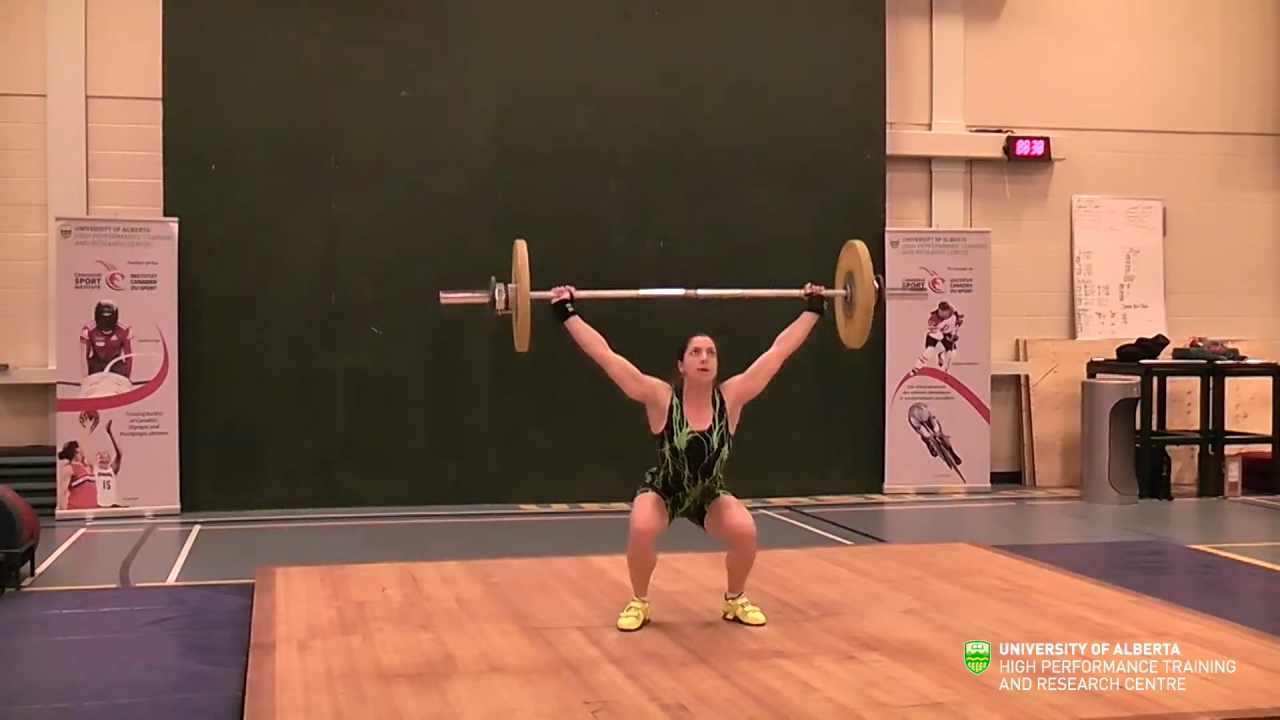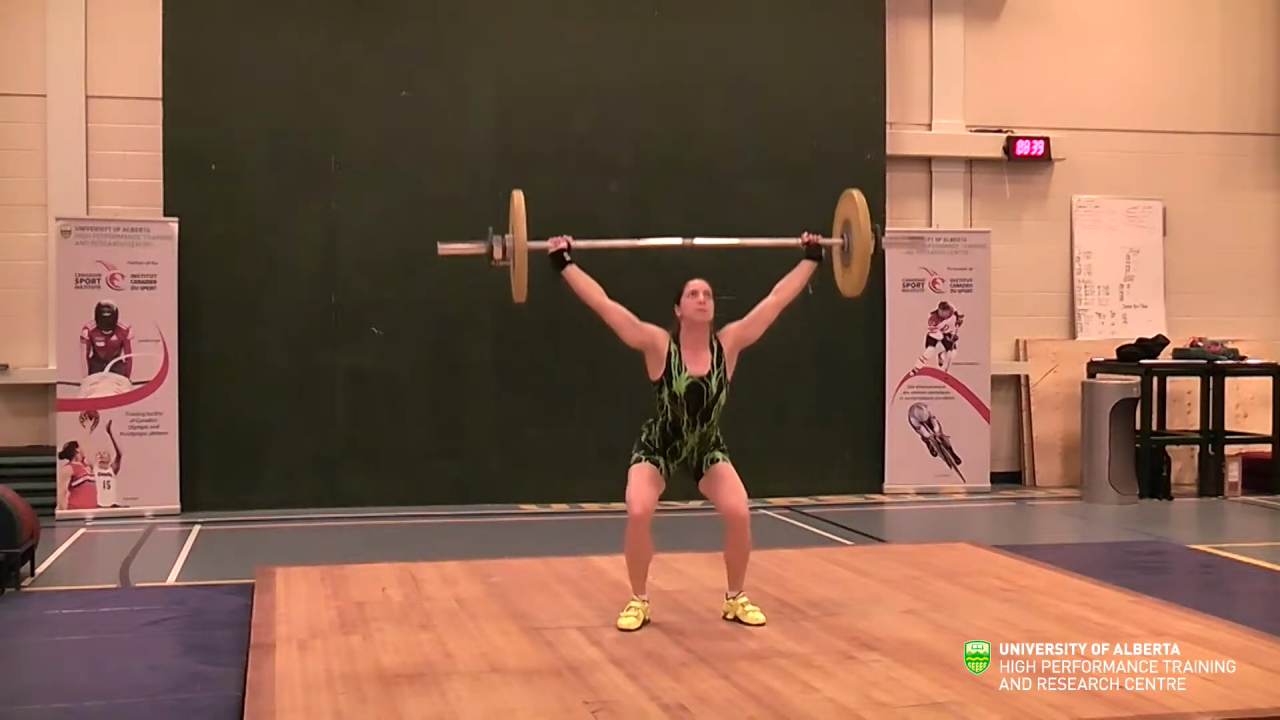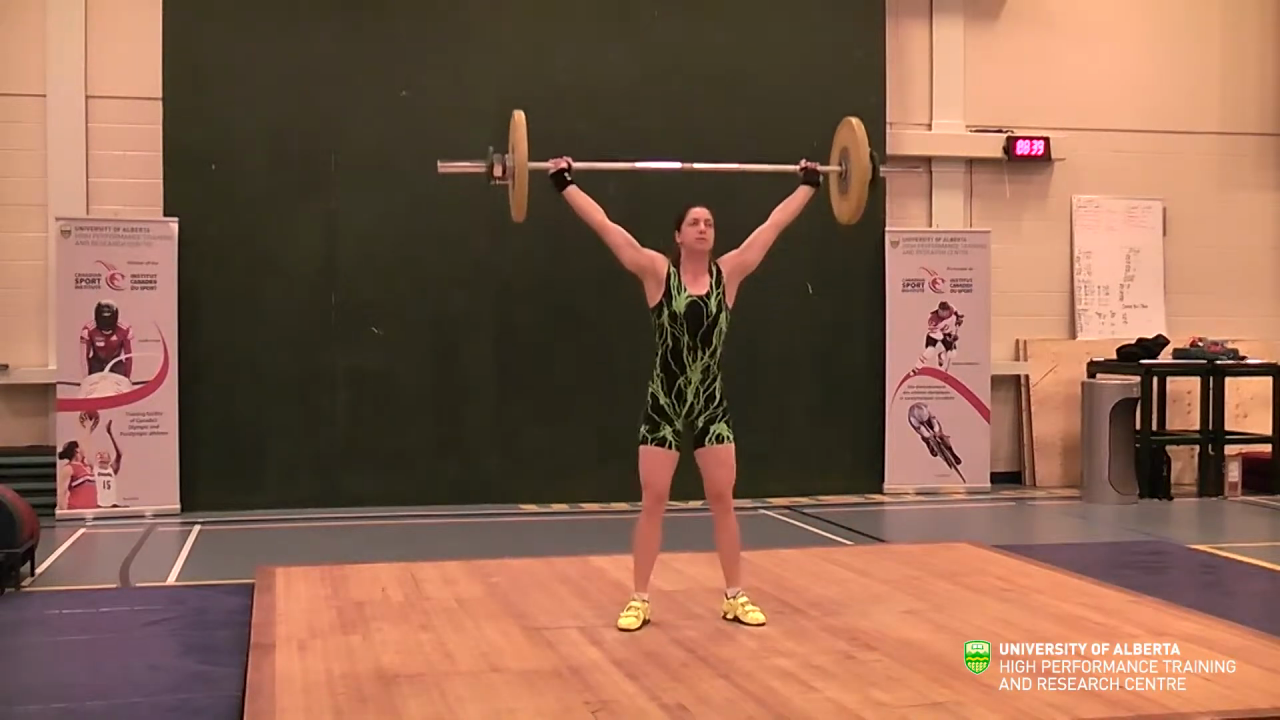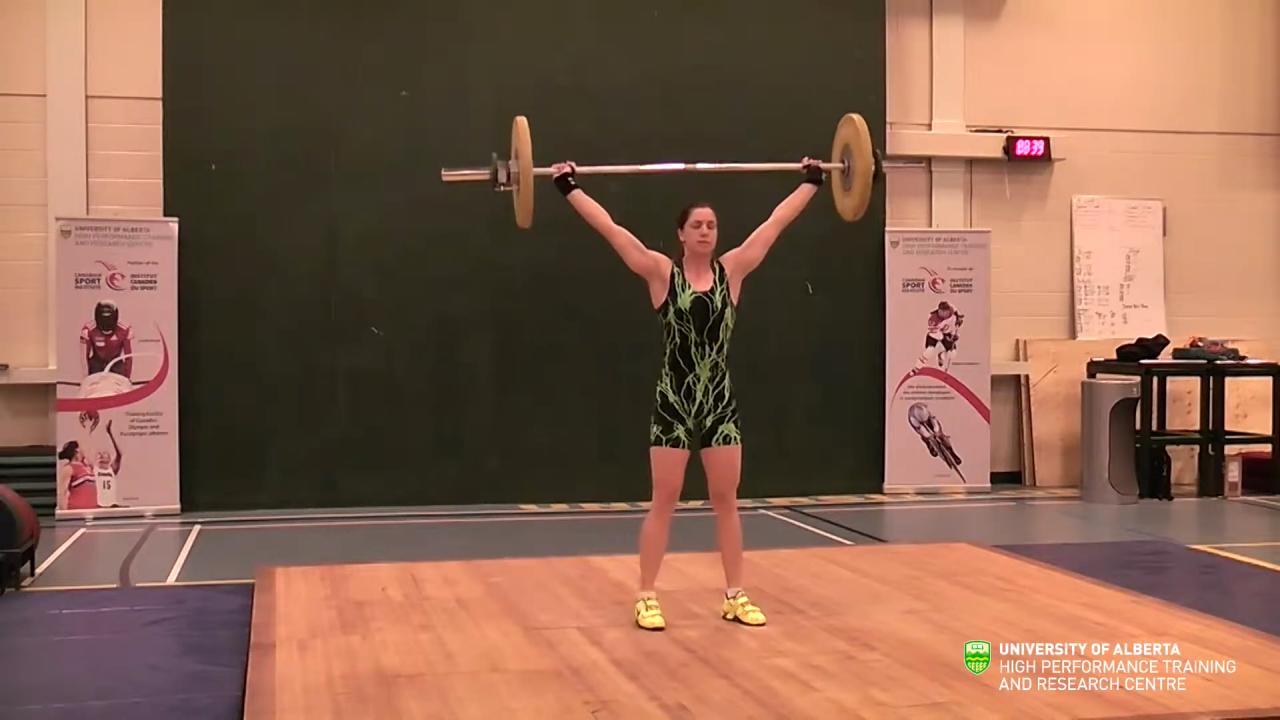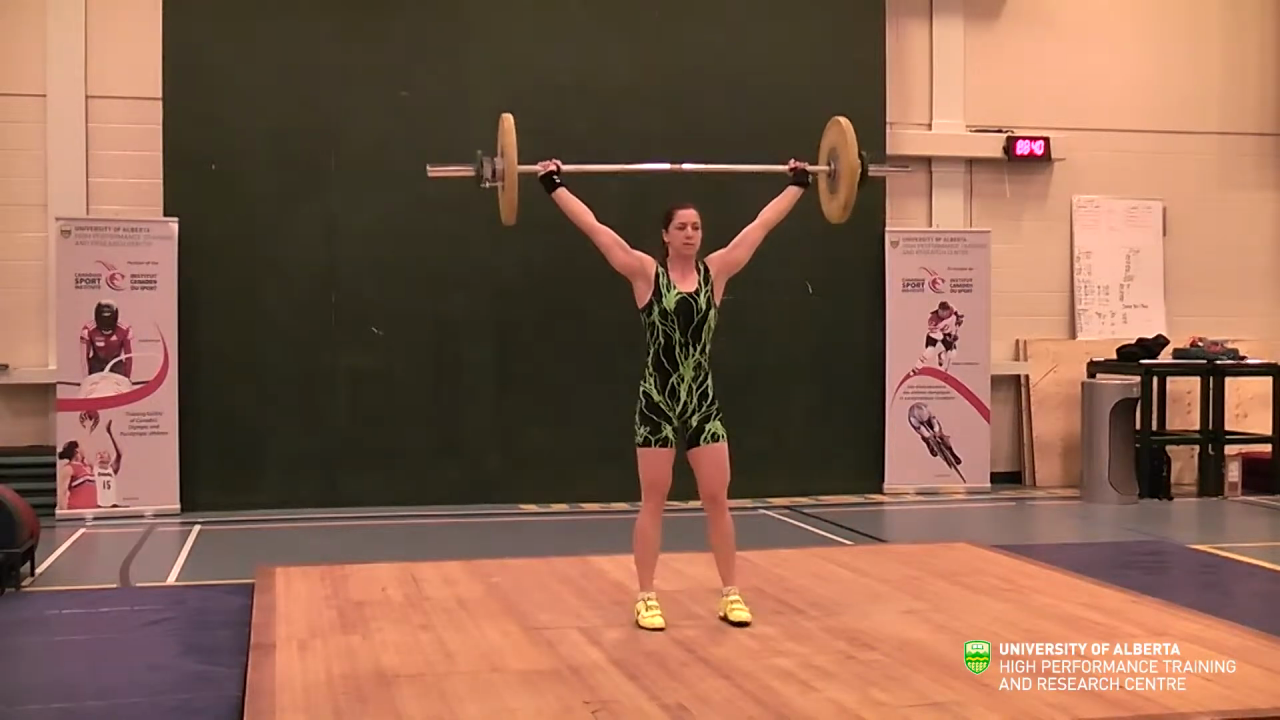
dt=0.4s
person 1, frame 1
left shoulder: (731, 397)
right shoulder: (660, 399)
left elbow: (779, 350)
right elbow: (605, 354)
left wrist: (812, 310)
right wrist: (567, 312)
left hip: (710, 494)
right hip: (663, 491)
left knee: (744, 531)
right knee: (641, 529)
left ankle: (735, 599)
right ankle: (639, 602)
person 1, frame 2
left shoulder: (729, 343)
right shoulder: (658, 345)
left elbow: (776, 300)
right elbow: (603, 304)
left wrist: (811, 258)
right wrist: (564, 262)
left hip: (707, 447)
right hip: (657, 446)
left knee: (739, 514)
right knee: (638, 514)
left ankle: (736, 598)
right ankle: (638, 601)
person 1, frame 3
left shoulder: (728, 272)
right shoulder: (657, 271)
left elbow: (774, 225)
right elbow: (604, 225)
left wrist: (808, 184)
right wrist: (565, 184)
left hip: (711, 404)
right hip: (664, 403)
left knee: (723, 501)
right knee: (653, 503)
left ankle: (734, 597)
right ankle: (639, 599)
person 1, frame 4
left shoulder: (731, 270)
right shoulder: (661, 271)
left elbow: (776, 221)
right elbow: (609, 228)
left wrist: (811, 182)
right wrist: (569, 187)
left hip: (719, 399)
right hip: (673, 399)
left knee: (726, 500)
right knee: (664, 501)
left ankle: (735, 596)
right ankle: (646, 598)
person 1, frame 5
left shoulder: (715, 271)
right shoulder: (646, 273)
left elbow: (762, 224)
right elbow: (593, 227)
left wrist: (797, 184)
right wrist: (554, 185)
left hip: (703, 400)
right hip: (657, 400)
left knee: (718, 500)
right knee: (653, 503)
left ankle: (731, 594)
right ankle: (646, 599)
